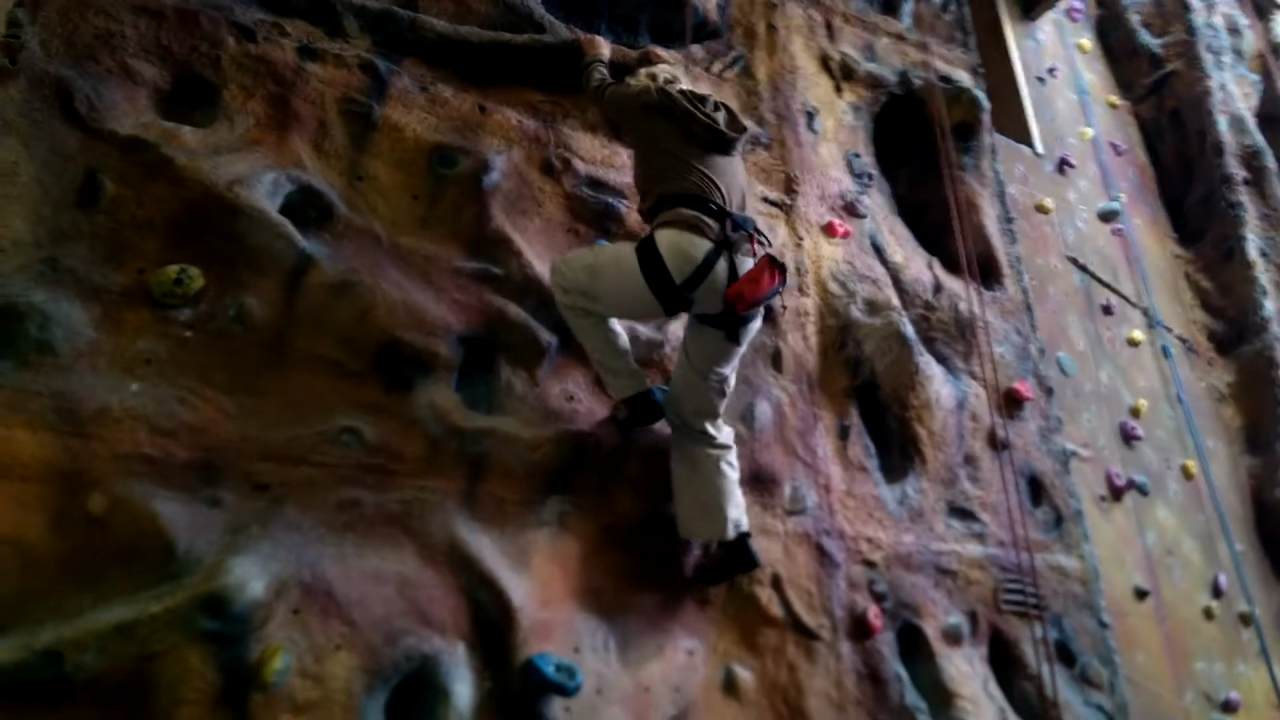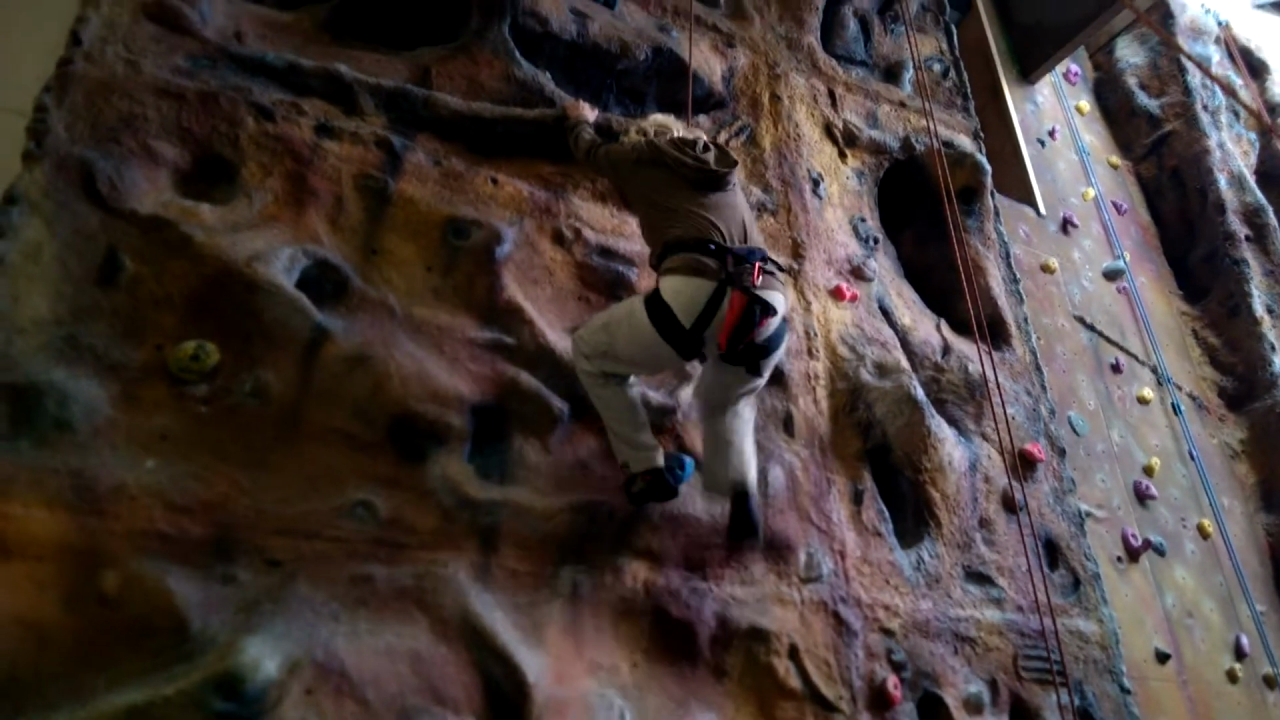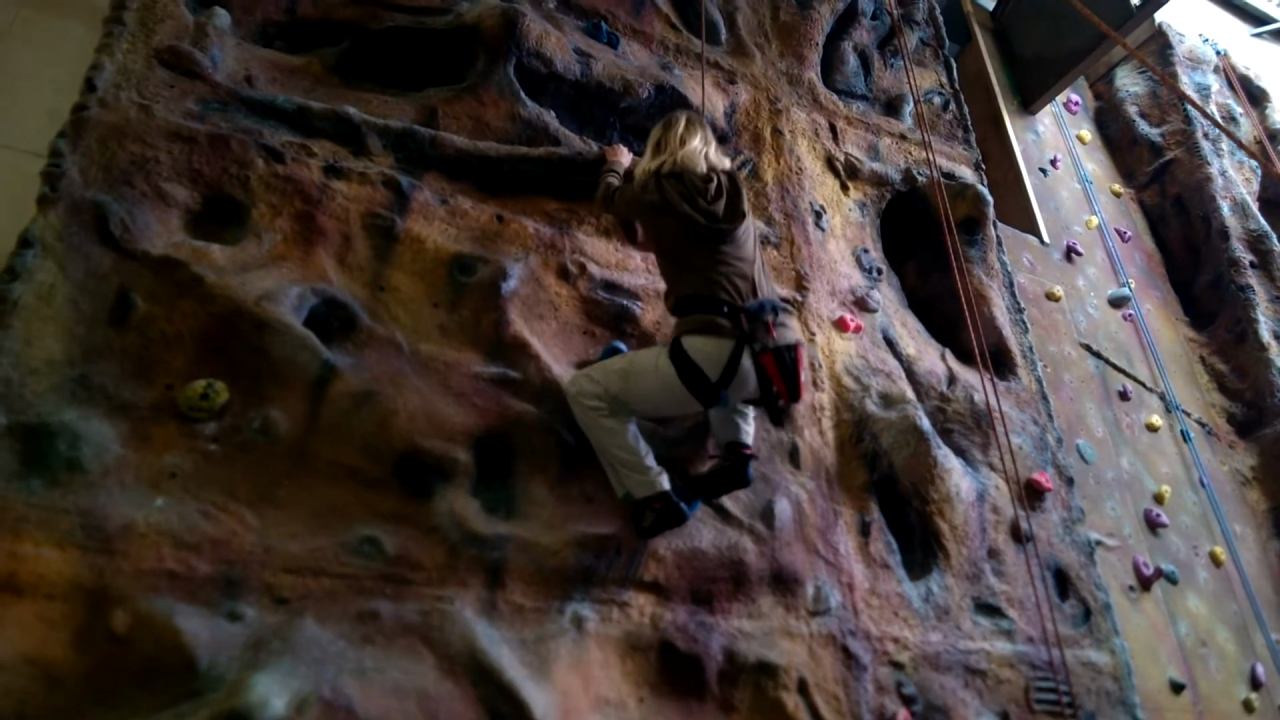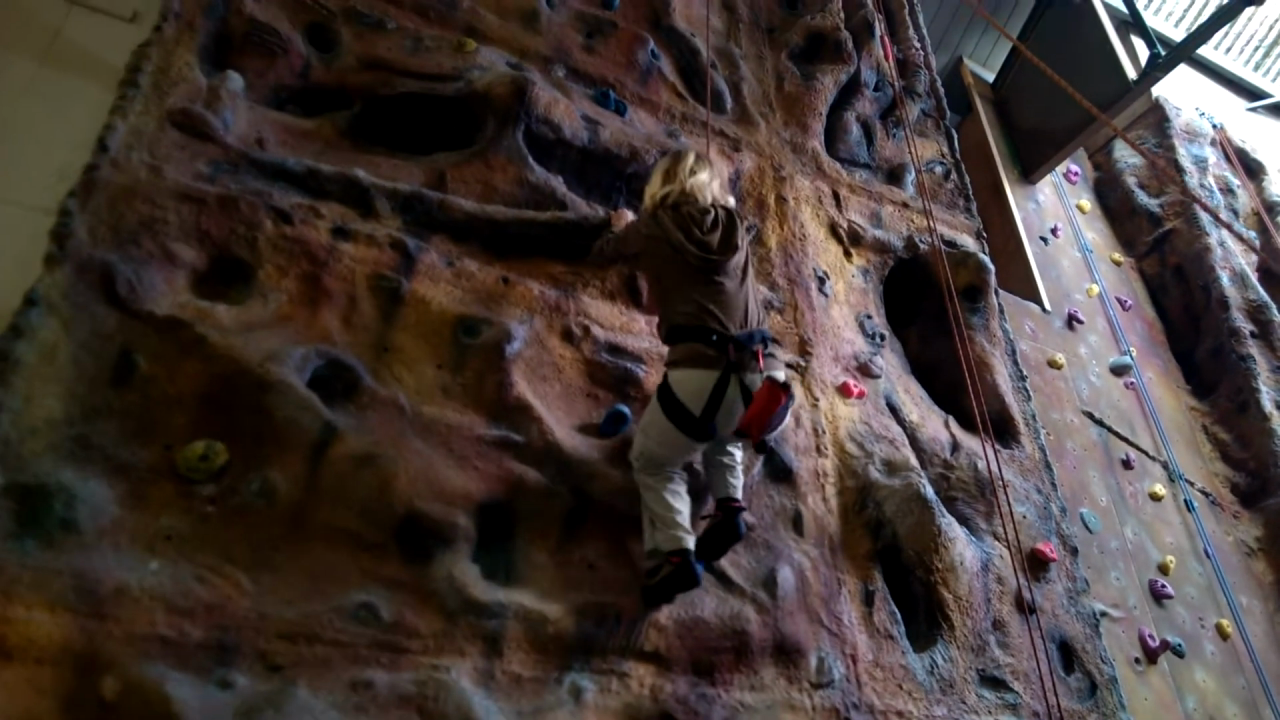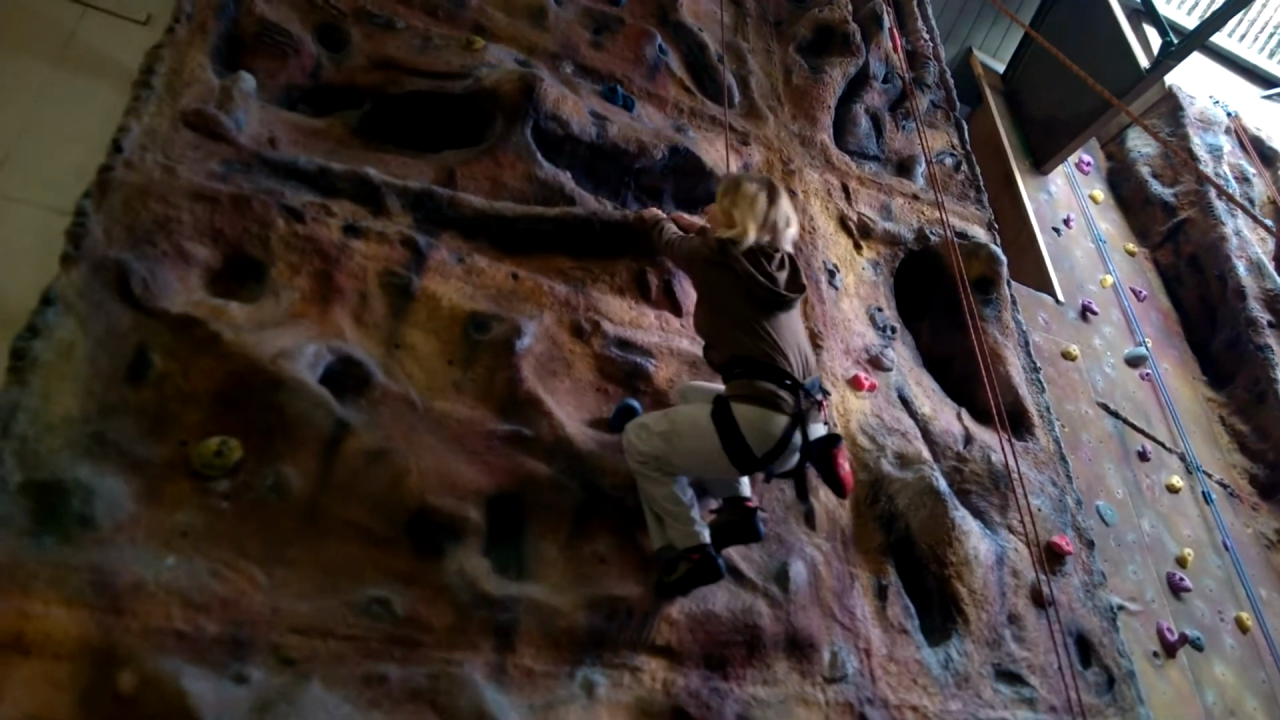
dt=1s
person 1, frame 1
left shoulder: (650, 103)
right shoulder: (722, 125)
left elbow: (601, 91)
left wrist: (597, 55)
right wrist: (671, 68)
left hip: (685, 249)
right hip: (742, 275)
left knee: (567, 277)
right knee: (699, 415)
left ankle: (634, 394)
right ankle: (731, 538)
person 1, frame 2
left shoulder: (641, 156)
right shoulder: (723, 166)
left elbow: (588, 150)
left wrist: (580, 120)
left hip: (694, 297)
right hip: (766, 306)
left knee: (588, 348)
right knee: (726, 399)
left ankle: (649, 469)
right ankle: (738, 488)
person 1, frame 3
left shoulder: (651, 195)
right shoulder: (734, 190)
left elbow: (608, 196)
left wrist: (615, 164)
left hip: (715, 356)
left knee: (587, 390)
left ankle: (656, 497)
right ankle: (737, 451)
person 1, frame 4
left shoulder: (650, 227)
right shoulder: (731, 225)
left elbow: (603, 254)
left wrist: (624, 228)
left hip: (700, 378)
right hip: (766, 383)
left knee: (651, 462)
right knee: (723, 427)
left ankle: (675, 555)
right ankle: (729, 509)
person 1, frame 5
left shoulder: (713, 257)
right shoulder: (781, 262)
left elbow: (671, 243)
left wrist: (658, 220)
right wrist: (699, 226)
left hip: (761, 423)
right hip: (806, 428)
left knee: (640, 441)
right knee: (689, 398)
left ankle: (693, 552)
right ankle: (739, 508)
